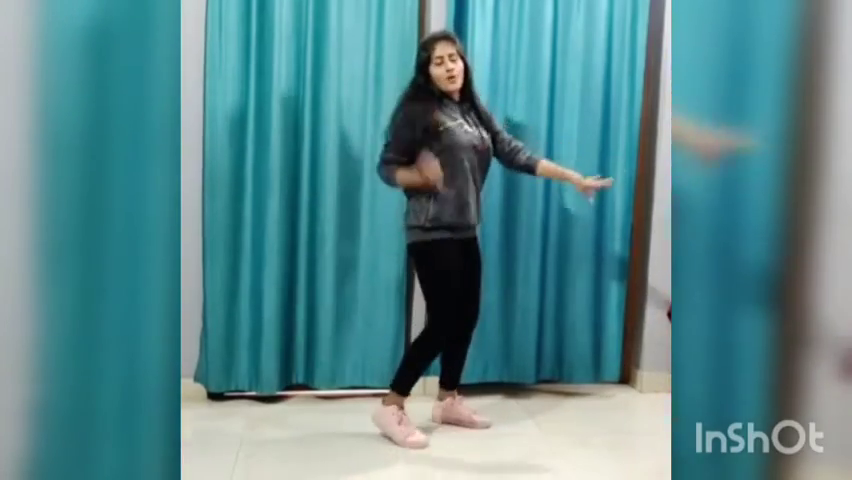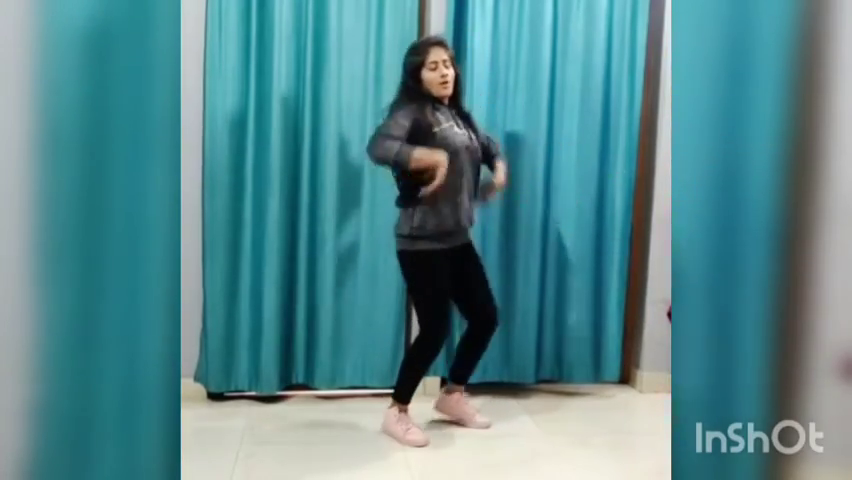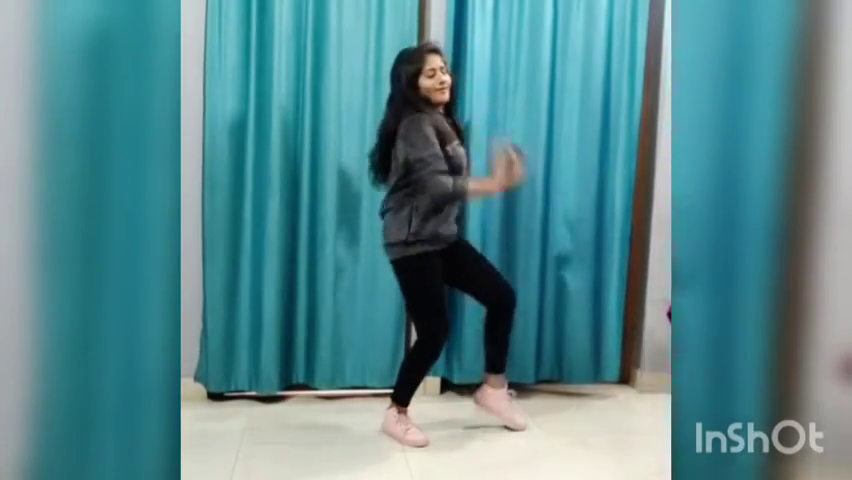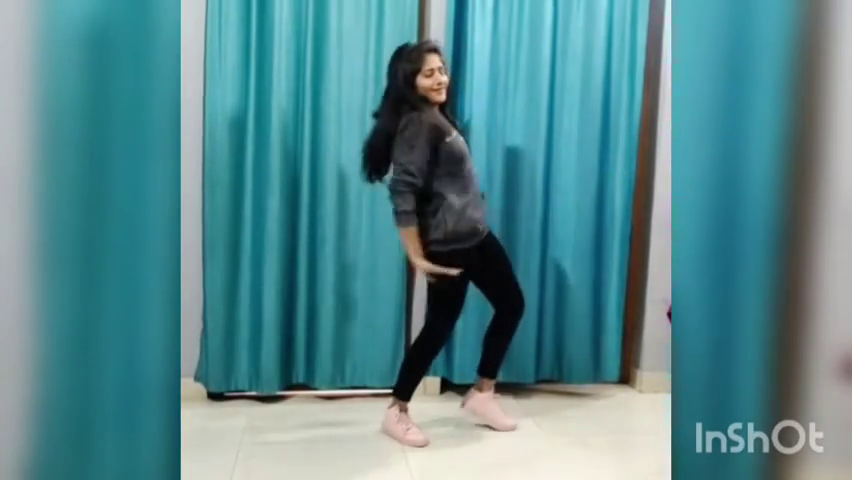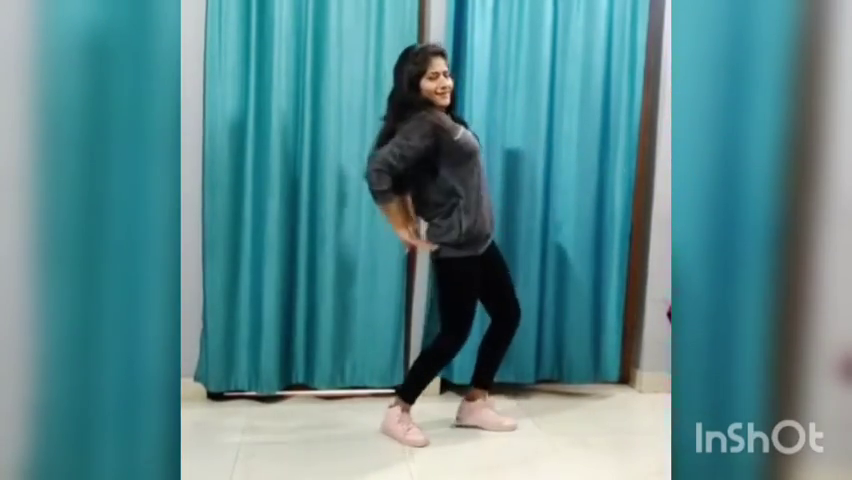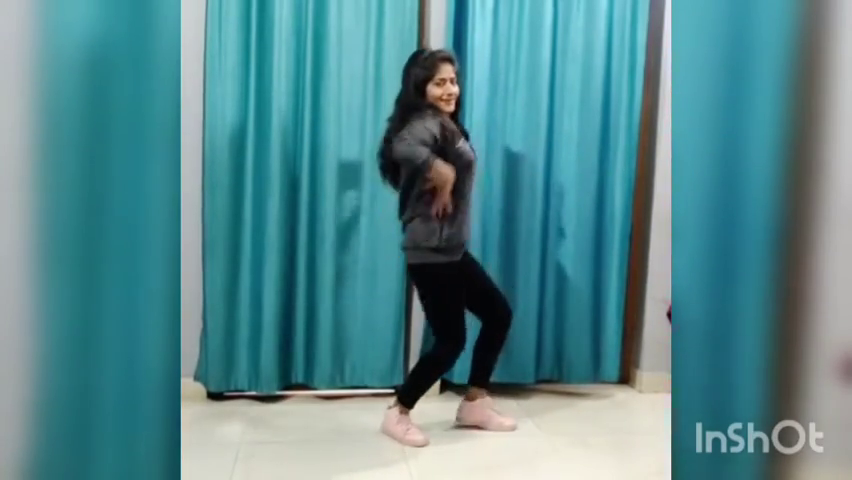
dt=0.2s
person 1, frame 1
left shoulder: (476, 112)
right shoulder: (417, 111)
left elbow: (515, 154)
right elbow: (388, 169)
left wrist: (573, 178)
right wrist: (418, 176)
left hip: (465, 232)
right hip: (431, 233)
left knee: (466, 317)
right knee: (443, 320)
left ankle: (448, 401)
right ankle: (391, 407)
person 1, frame 2
left shoulder: (459, 116)
right shoulder: (410, 112)
left elbow: (489, 150)
right elbow: (380, 147)
left wrist: (499, 172)
right wrist: (431, 157)
left hip: (456, 239)
right hip: (420, 241)
left knee: (486, 316)
right knee: (434, 327)
left ankle: (453, 396)
right ankle: (397, 413)
person 1, frame 3
left shoulder: (444, 124)
right shoulder: (415, 125)
left elbow: (453, 179)
right elbow: (436, 184)
left wrist: (501, 167)
right wrist: (493, 185)
left hip: (444, 239)
right hip: (412, 244)
left knee: (503, 298)
right knee: (434, 330)
left ankle: (493, 388)
right ankle: (396, 414)
person 1, frame 4
left shoulder: (435, 119)
right shoulder: (415, 124)
right elbow: (404, 193)
right wrist: (416, 256)
left hip: (472, 232)
right hip: (447, 239)
left knee: (512, 302)
right knee: (440, 325)
left ankle: (481, 394)
right ankle: (397, 412)
person 1, frame 5
left shoulder: (442, 122)
right shoulder: (422, 124)
left elbow: (403, 182)
right elbow: (379, 170)
left wrist: (412, 219)
right wrist: (403, 228)
left hip: (479, 240)
right hip: (455, 246)
left knee: (508, 314)
right knee: (455, 332)
left ankle: (475, 404)
right ankle: (398, 412)
person 1, frame 6
left shoulder: (442, 126)
right shoulder: (427, 123)
right elbow: (405, 149)
right wrist: (444, 176)
left hip: (450, 250)
right hip: (431, 252)
left knee: (499, 313)
right knee: (450, 340)
left ankle: (475, 404)
right ankle: (397, 414)
